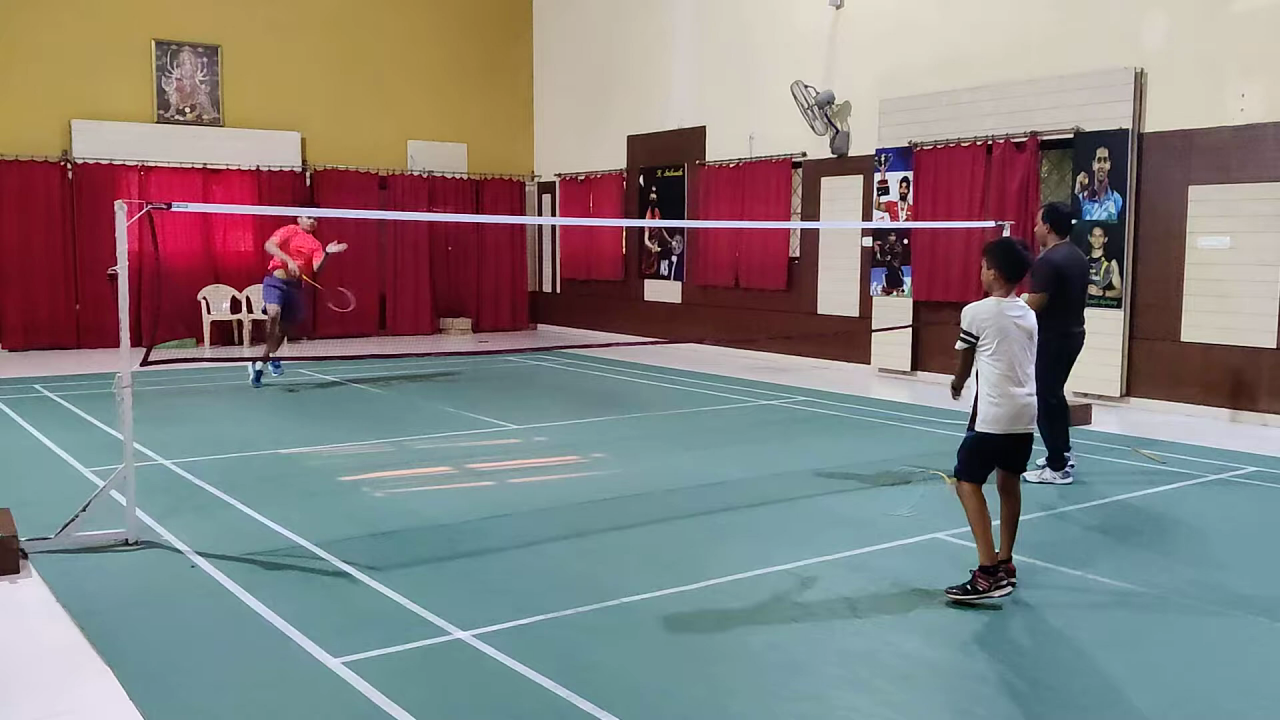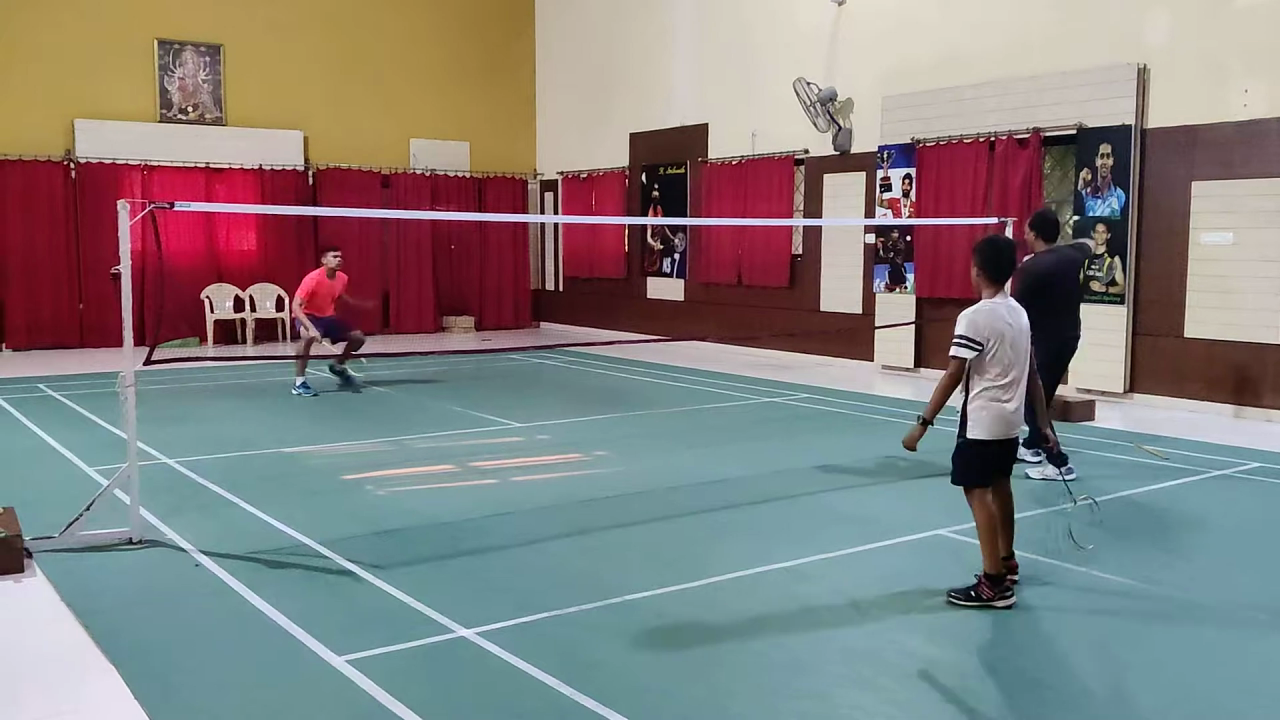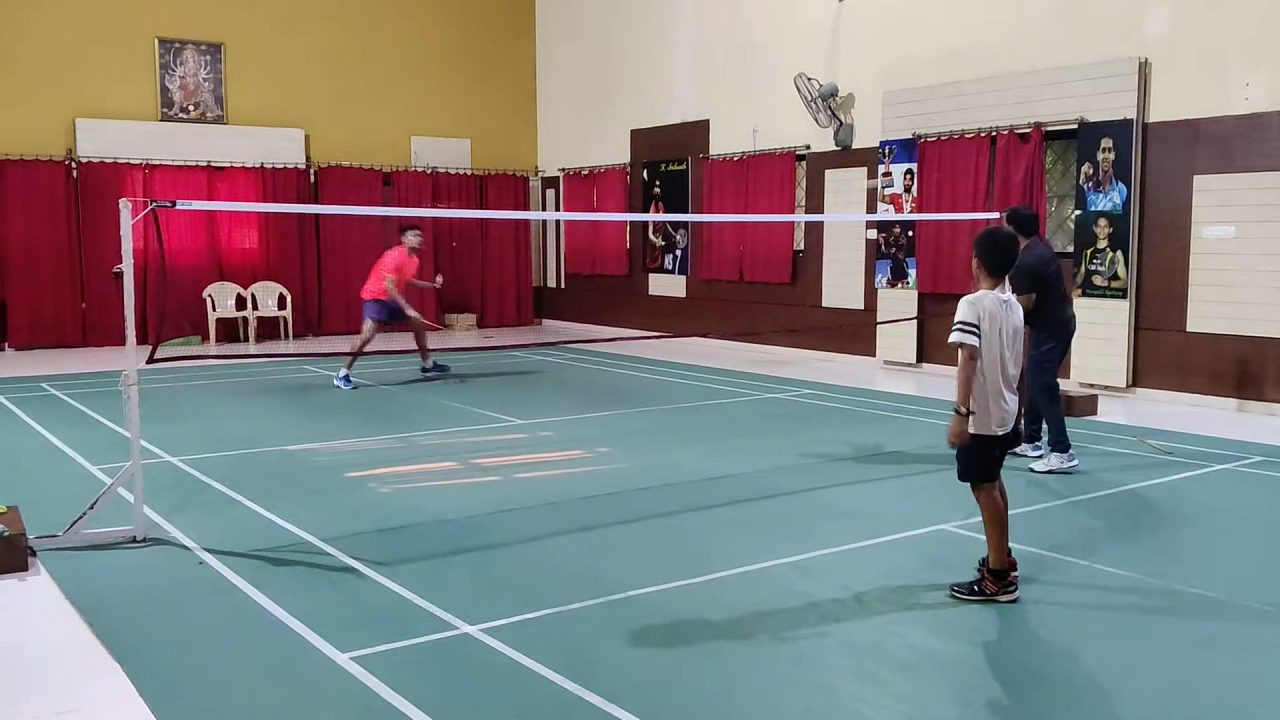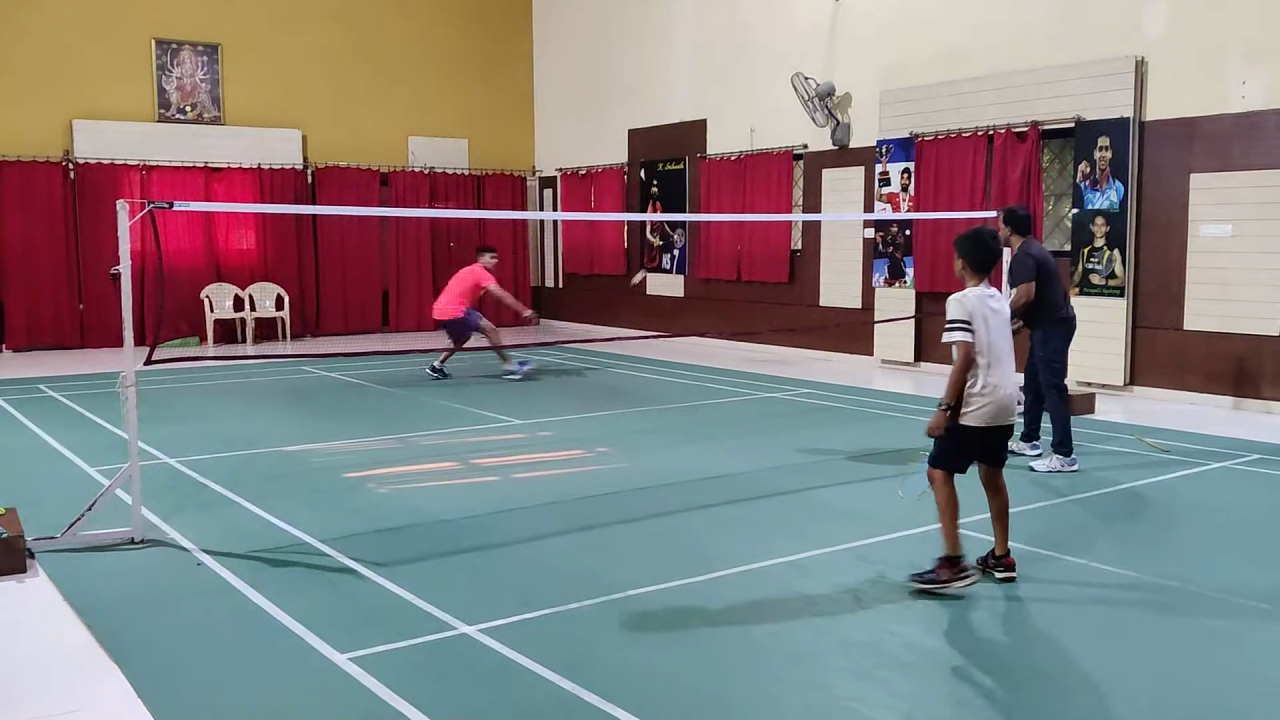
dt=0.4s
person 1, frame 1
left shoulder: (976, 312)
right shoulder: (1029, 315)
left elbow: (965, 362)
left wrist: (957, 382)
left hip: (992, 417)
right hip: (1024, 415)
left knee: (967, 485)
right knee: (1008, 483)
left ankle: (989, 573)
right ankle: (1004, 562)
person 1, frame 2
left shoulder: (974, 317)
right shoulder: (1019, 313)
left elbow: (955, 375)
right elbow: (1030, 374)
left wrist: (924, 421)
right wrist: (1043, 423)
left hip: (984, 422)
right hip: (1012, 419)
left knee: (978, 492)
right knee: (1000, 487)
left ankle: (994, 583)
right ankle: (1005, 561)
person 1, frame 3
left shoulder: (972, 304)
right shoulder: (1014, 306)
left elbow: (969, 361)
right elbow: (1015, 363)
left wrist: (960, 412)
left hip: (981, 414)
right hip: (1006, 412)
left knee: (984, 488)
right knee: (992, 481)
left ankle: (998, 578)
right ankle: (1002, 558)
person 1, frame 4
left shoulder: (961, 301)
right shoulder: (1000, 300)
left elbow: (965, 358)
left wrist: (945, 408)
left hip: (977, 407)
right hip: (1005, 404)
left knee: (940, 474)
right knee: (992, 475)
left ankle: (953, 562)
right ankle: (1001, 557)
person 2, frame 1
left shoulder: (1047, 261)
right shoulder: (1079, 257)
left elbow: (1035, 304)
left hip: (1052, 339)
right hip: (1072, 334)
left knee: (1044, 401)
right knee: (1055, 396)
left ankle: (1057, 468)
right ankle: (1063, 452)
person 2, frame 2
left shoulder: (1029, 269)
right shoulder: (1075, 254)
right elbow: (1088, 246)
left hip: (1043, 342)
right hip: (1068, 338)
left ankle: (1059, 465)
right ankle: (1032, 447)
person 2, frame 3
left shoulder: (1025, 261)
right shoulder: (1041, 248)
left elbow: (1025, 305)
left hip: (1049, 330)
right hip: (1057, 324)
left knee: (1044, 388)
right knee: (1034, 383)
left ankle: (1061, 452)
right ankle: (1031, 441)
person 2, frame 4
left shoulder: (1022, 256)
right shoulder: (1033, 249)
left elbow: (1025, 296)
right wrist: (1022, 321)
left hip: (1052, 327)
right hip: (1050, 324)
left knee: (1052, 387)
right knee: (1033, 381)
left ankle: (1064, 455)
right ankle: (1029, 440)
